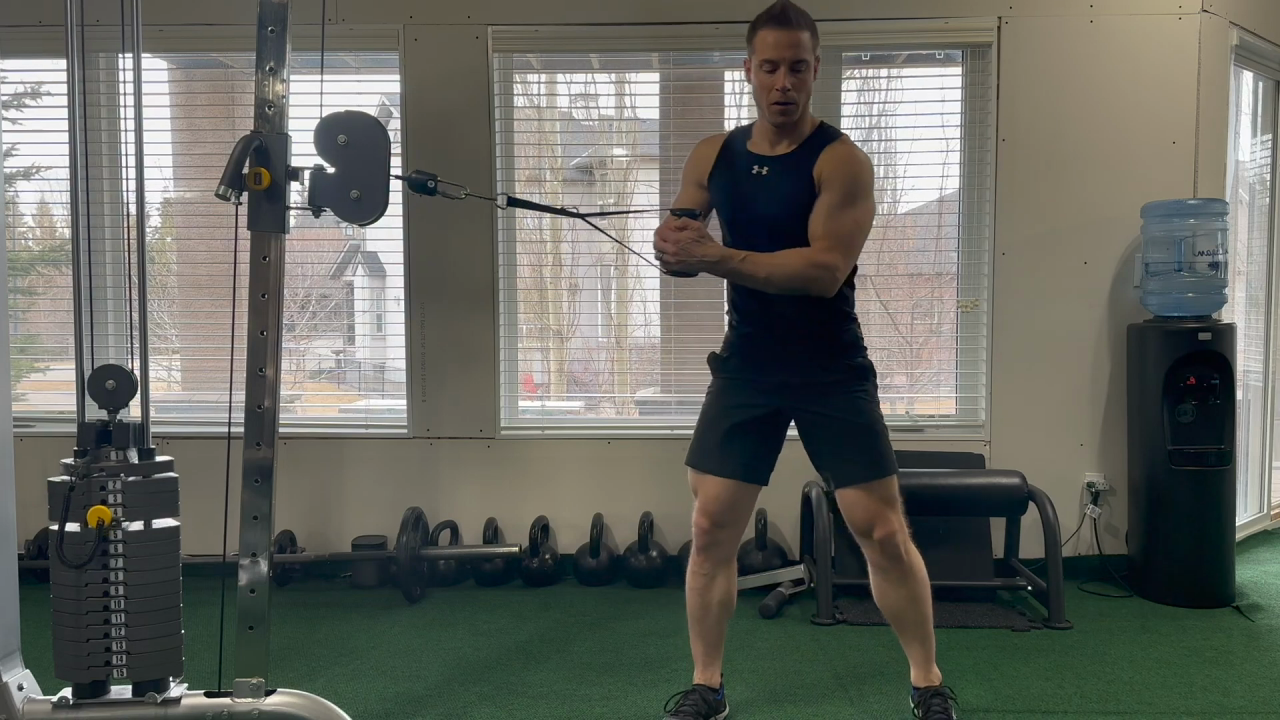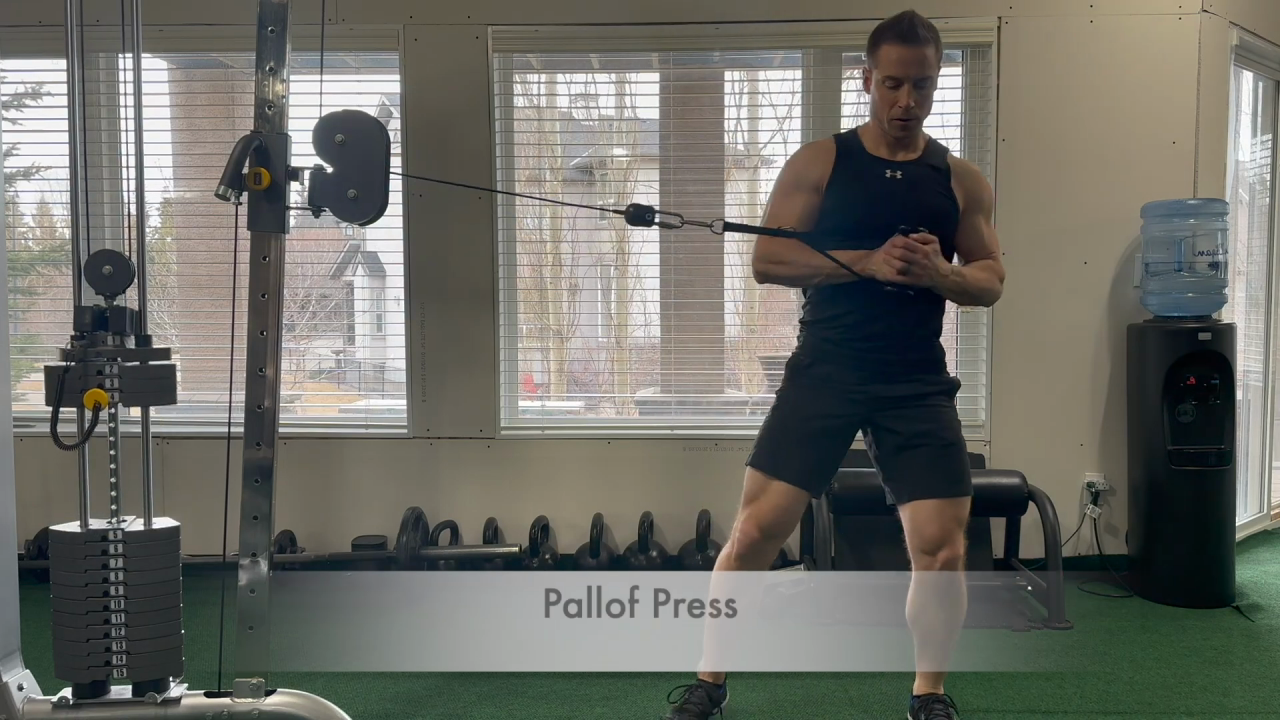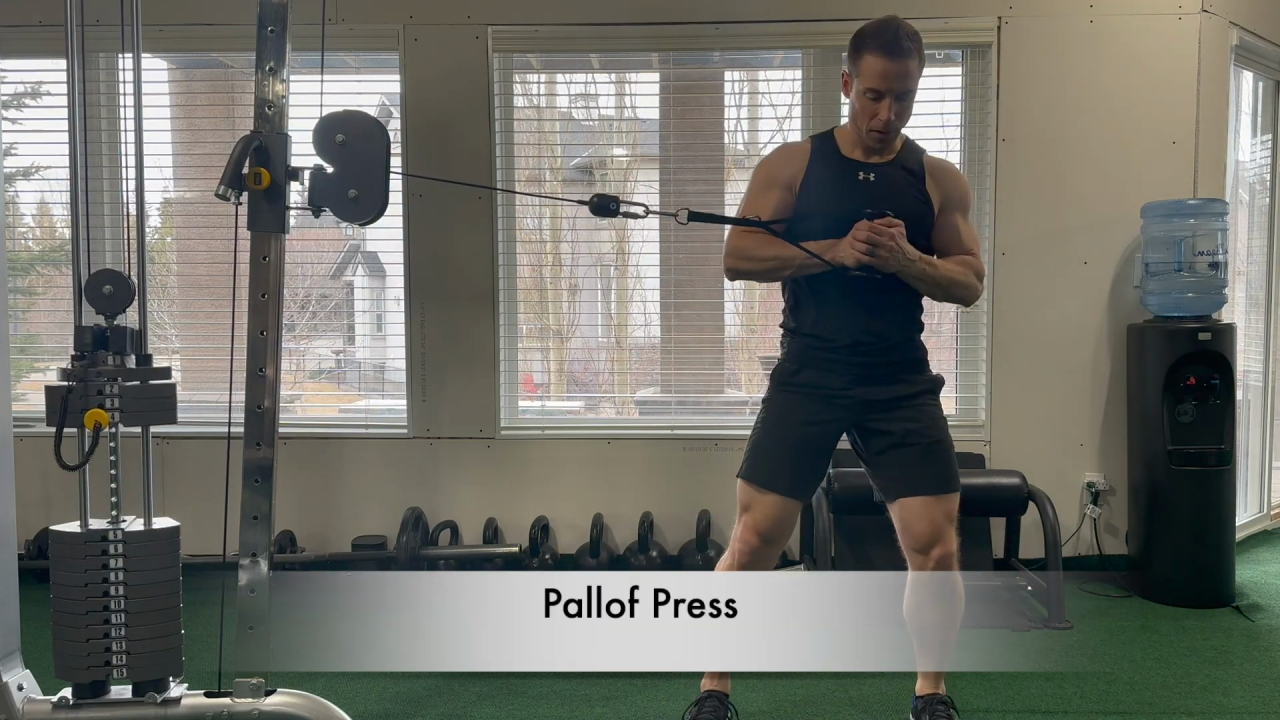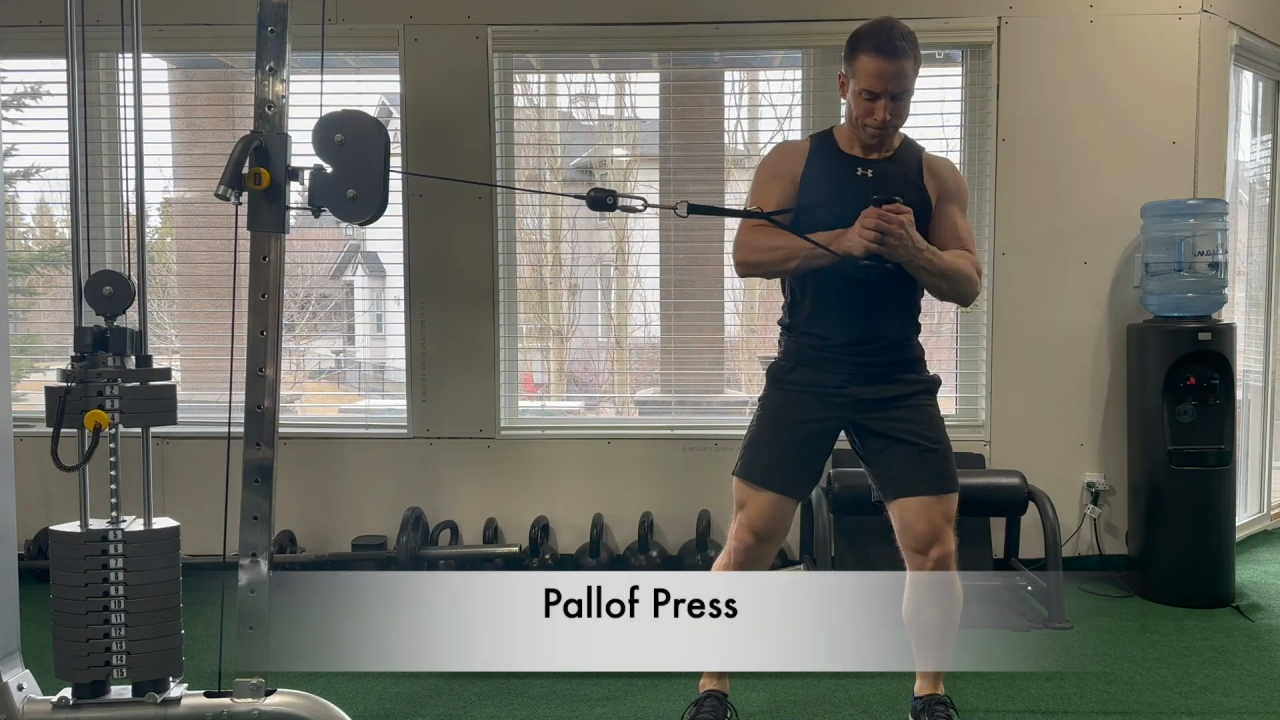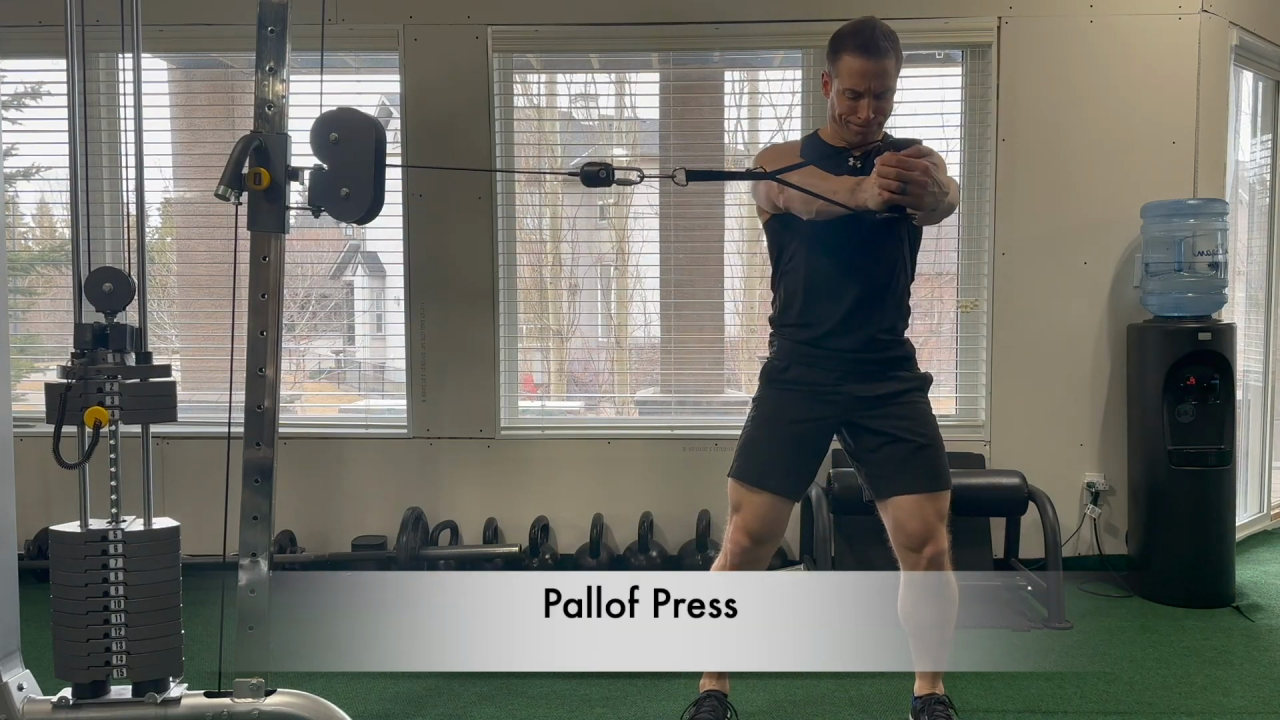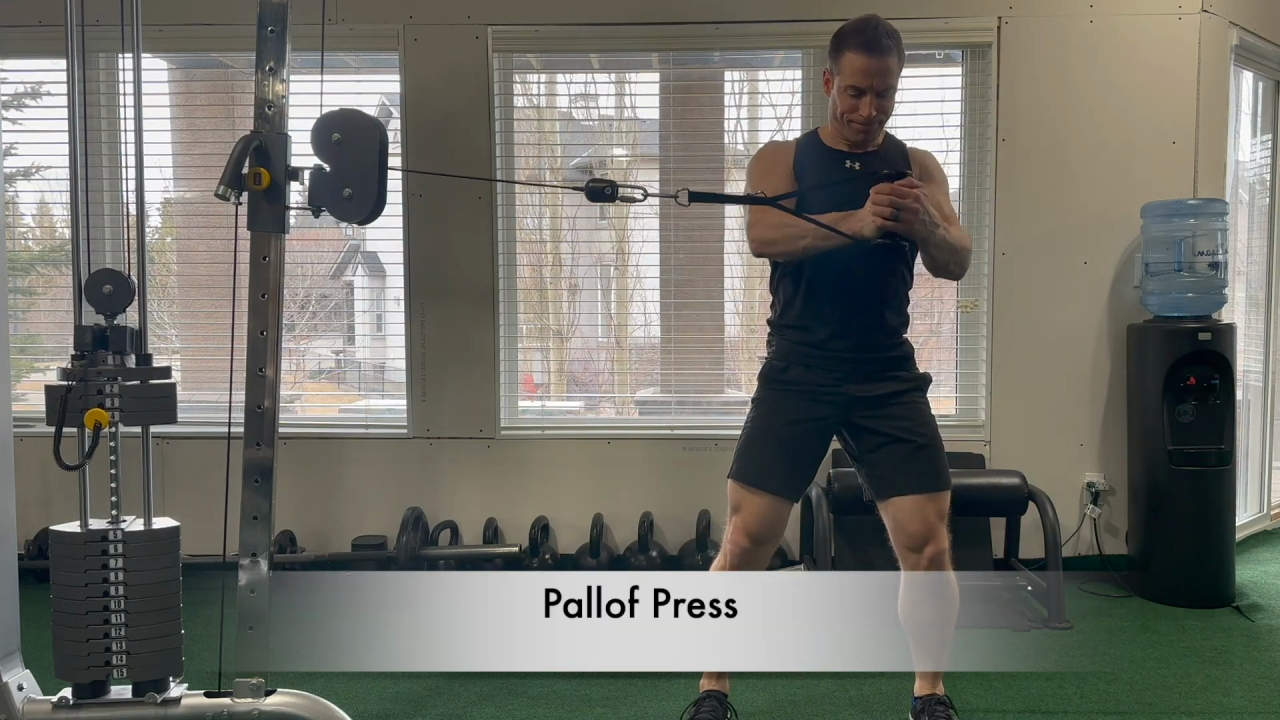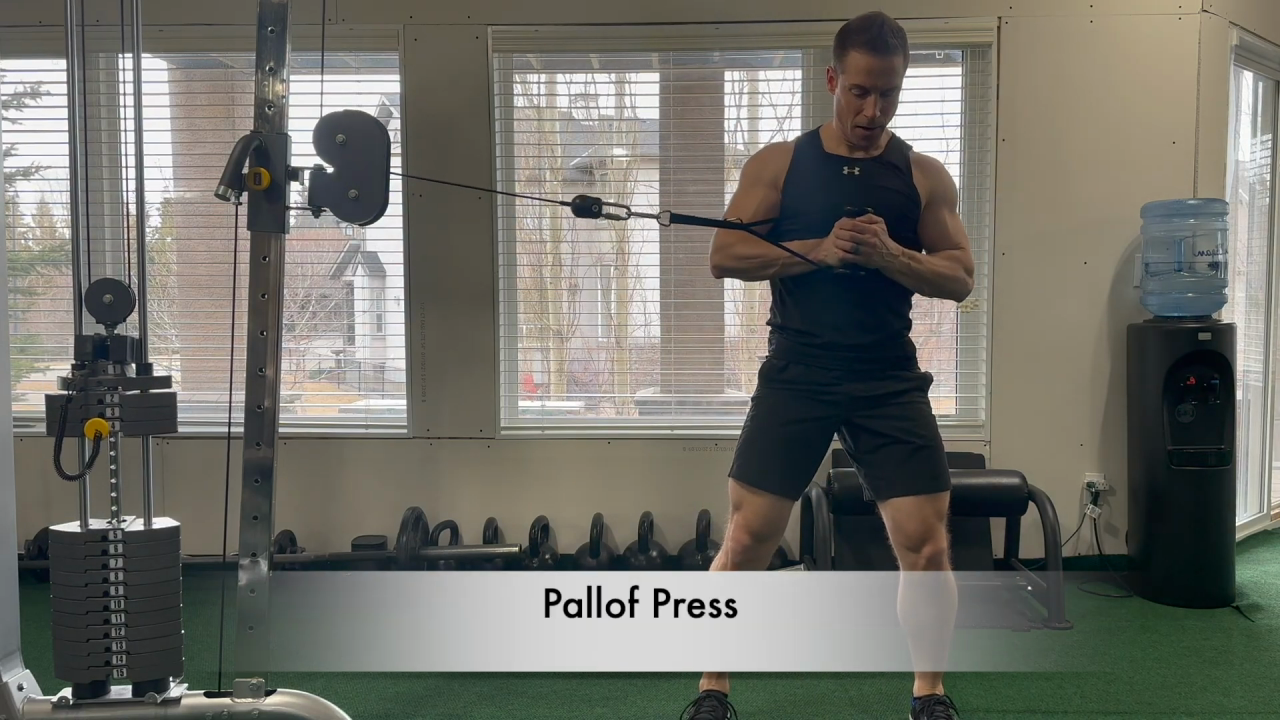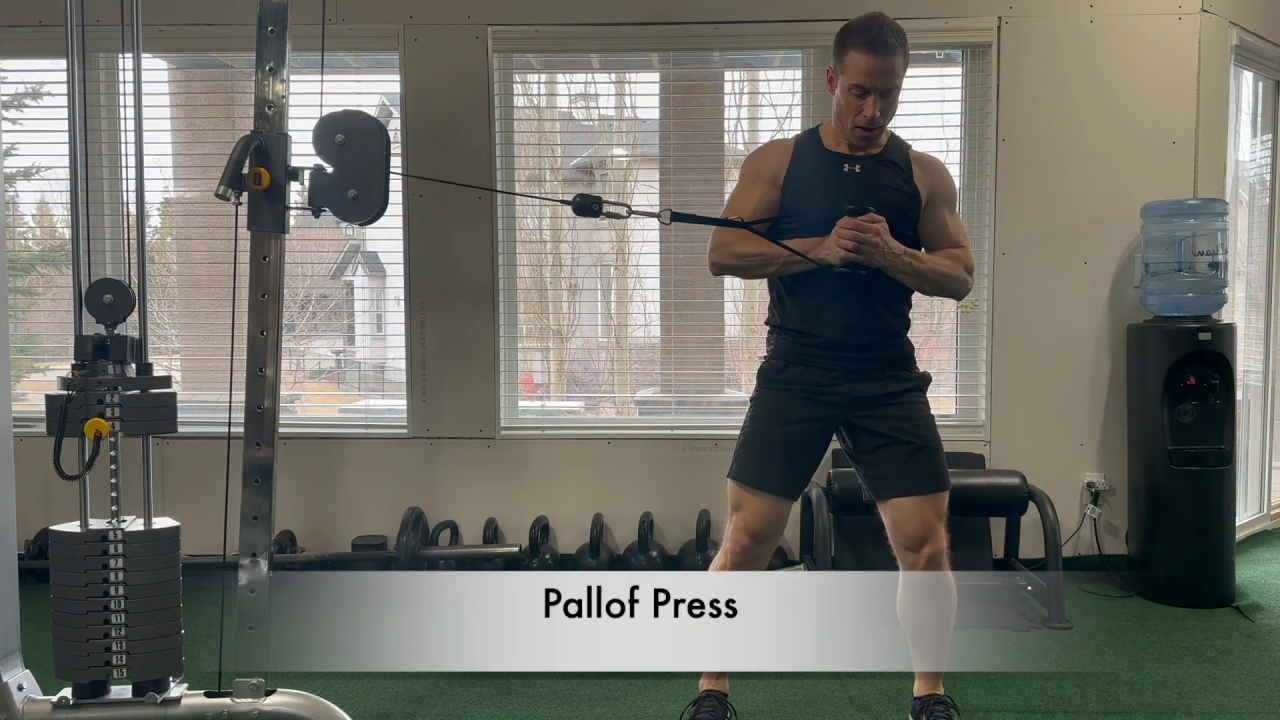
dt=0.5s
person 1, frame 1
left shoulder: (842, 160)
right shoulder: (713, 154)
left elbow: (825, 270)
right elbow: (672, 230)
left wrist: (717, 257)
right wrist: (673, 245)
left hip: (831, 371)
right hip: (746, 367)
left knee: (884, 534)
right knee: (711, 531)
person 1, frame 2
left shoulder: (961, 180)
right shoulder: (819, 161)
left elbow: (991, 282)
right elbow: (766, 260)
left wrist: (939, 271)
right wrist: (868, 262)
left hip: (917, 384)
right hip: (824, 373)
left knee: (943, 553)
right knee: (755, 532)
person 1, frame 3
left shoulder: (939, 179)
right shoulder: (792, 164)
left elbow: (970, 281)
right elbow: (738, 257)
left wrist: (904, 258)
right wrist: (836, 250)
left hip: (901, 385)
right hip: (807, 379)
left knee: (936, 549)
right knee: (752, 542)
person 1, frame 4
left shoulder: (935, 175)
right shoulder: (792, 161)
left elbow: (965, 284)
right elbow: (750, 255)
left wrist: (910, 249)
right wrist: (845, 239)
left hip: (897, 380)
right hip: (806, 375)
left knee: (934, 549)
right knee: (747, 541)
person 1, frame 5
left shoulder: (915, 156)
right shoulder: (782, 160)
left elbow: (944, 201)
right elbow: (808, 199)
left wrist: (927, 188)
right wrist: (864, 188)
left hip: (888, 377)
right hip: (798, 374)
left knee: (928, 547)
right knee: (745, 543)
person 1, frame 6
left shoulder: (917, 166)
right shoulder: (782, 159)
left elbow: (957, 261)
right elbow: (765, 237)
left wrist: (920, 221)
right wrist: (855, 223)
left hip: (887, 377)
right hip: (797, 373)
left knee: (928, 547)
right knee: (744, 543)
person 1, frame 7
left shoulder: (924, 175)
right shoulder: (779, 164)
left elbow: (960, 277)
right elbow: (724, 256)
left wrist: (888, 254)
right wrist: (818, 250)
left hip: (889, 379)
right hip: (796, 375)
left knee: (927, 548)
right knee: (744, 542)
person 1, frame 8
left shoulder: (924, 174)
right shoulder: (778, 161)
left elbow: (960, 276)
right elbow: (722, 253)
left wrist: (890, 253)
right wrist: (821, 247)
left hip: (887, 380)
right hip: (794, 374)
left knee: (926, 548)
right knee: (743, 543)
